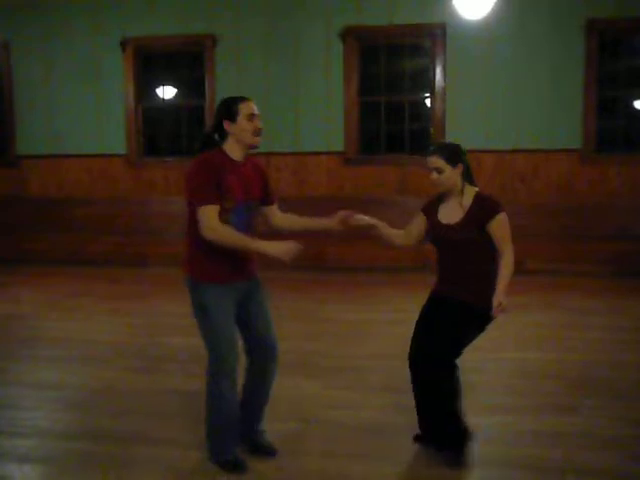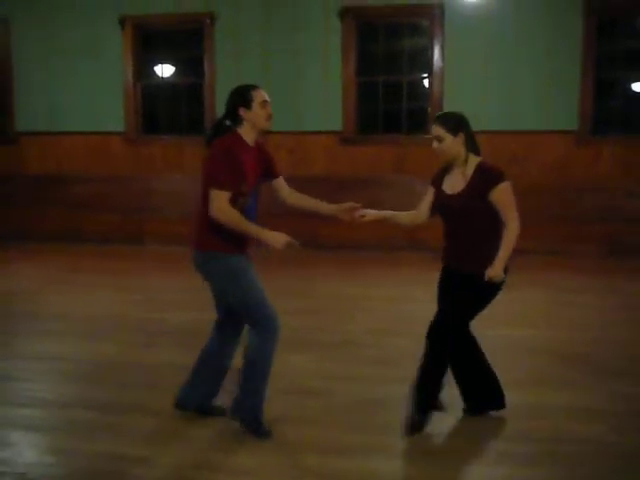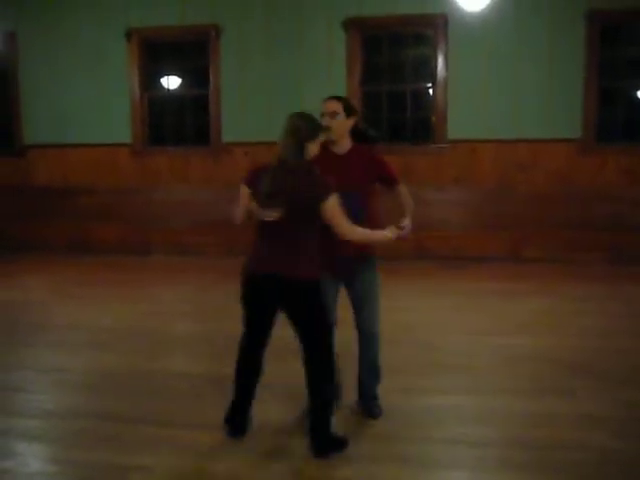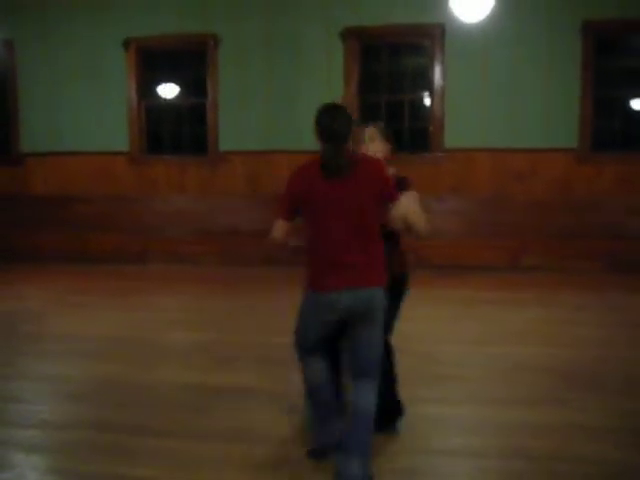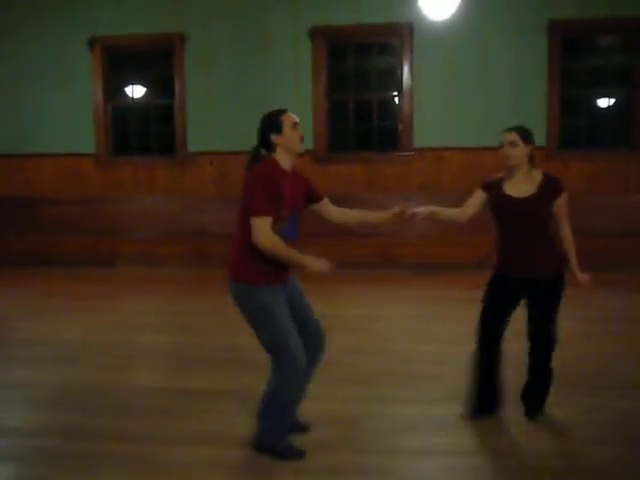
dt=1s
person 1, frame 1
left shoulder: (255, 170)
right shoulder: (206, 166)
left elbow: (276, 217)
right elbow: (210, 229)
left wrist: (325, 223)
right wrist: (267, 248)
left hip: (246, 279)
right hip: (210, 283)
left knee: (266, 352)
right knee: (224, 364)
left ankle: (249, 431)
right ankle: (221, 446)
person 1, frame 2
left shoulder: (259, 152)
right shoulder: (226, 150)
left elbow: (288, 195)
right elbow: (217, 210)
left wrist: (334, 210)
right wrist: (267, 235)
left hip: (228, 253)
right hip: (218, 253)
left knee: (230, 326)
right knee: (266, 323)
left ankle: (194, 397)
right ankle: (246, 407)
person 1, frame 3
left shoulder: (369, 159)
right shoulder: (313, 160)
left elbow: (400, 190)
left wrist: (407, 218)
left hip: (362, 257)
right hip: (324, 256)
left knee: (369, 326)
left ankle: (368, 394)
person 1, frame 4
left shoulder: (304, 176)
right shoulder: (374, 169)
left elbow: (278, 234)
right elbow: (400, 216)
left wrist: (305, 232)
left hip: (325, 290)
right hip: (370, 288)
left knee: (310, 350)
right knee: (364, 376)
left ankle: (329, 432)
person 1, frame 5
left shoulder: (296, 178)
right shoulder: (263, 176)
left elbow: (333, 212)
right elbow: (261, 237)
left wrist: (381, 216)
right wrist: (306, 261)
left hip: (279, 278)
right hip: (254, 283)
left knee: (314, 338)
right knee: (291, 357)
left ankle: (280, 413)
right ankle: (270, 437)
person 2, frame 1
left shoulder: (486, 206)
right shoulder: (434, 205)
left elbow: (506, 252)
right elbow: (406, 238)
left wrist: (499, 292)
right wrist: (374, 224)
left hip: (476, 300)
right hip: (443, 294)
left knee: (439, 359)
right knee: (419, 357)
left ankle: (455, 438)
right ankle: (441, 430)
person 2, frame 2
left shoulder: (489, 175)
right shoulder: (442, 176)
left elbow: (513, 222)
right elbow: (419, 216)
left wrist: (500, 263)
right wrist: (380, 214)
left hip: (482, 272)
right hip: (453, 269)
left knee: (441, 332)
right knee: (456, 331)
left ankle: (424, 403)
right ankle: (486, 397)
person 2, frame 3
left shoulder: (258, 176)
right shoulder: (315, 184)
left elbow: (238, 217)
right elbow: (345, 230)
right wrist: (384, 234)
left hip: (257, 275)
right hip: (298, 280)
left knee: (253, 342)
right knee: (319, 352)
left ankle: (237, 419)
right ankle: (321, 436)
person 2, frame 4
left shoulder: (398, 184)
left elbow: (421, 227)
left wrist: (408, 215)
left hip: (389, 275)
right knee: (334, 334)
left ankle: (388, 410)
person 2, frame 5
left shoulder: (550, 185)
right shoulder: (493, 186)
left elbow: (563, 228)
right elbow: (462, 214)
left wrist: (574, 267)
right wrist: (429, 211)
left hip: (547, 273)
right hip: (507, 272)
left knee: (541, 337)
right knee: (488, 332)
left ankle: (534, 400)
right ankle: (485, 400)
